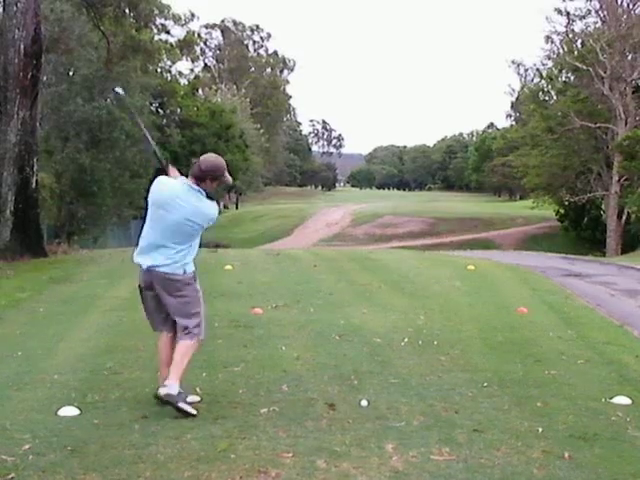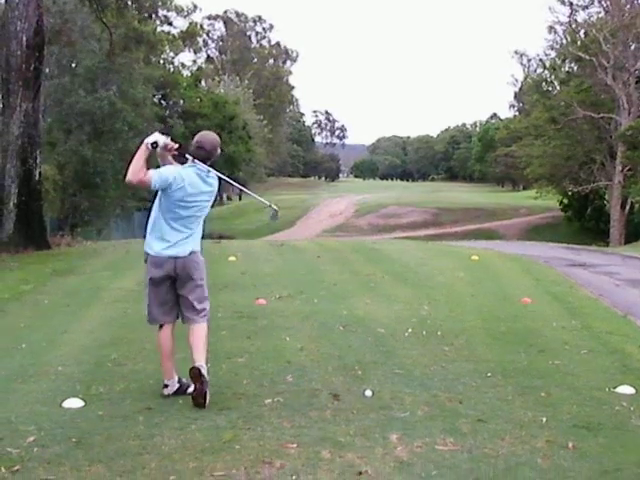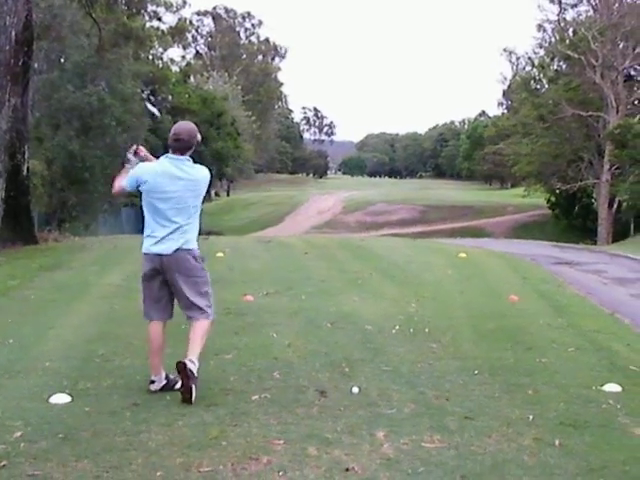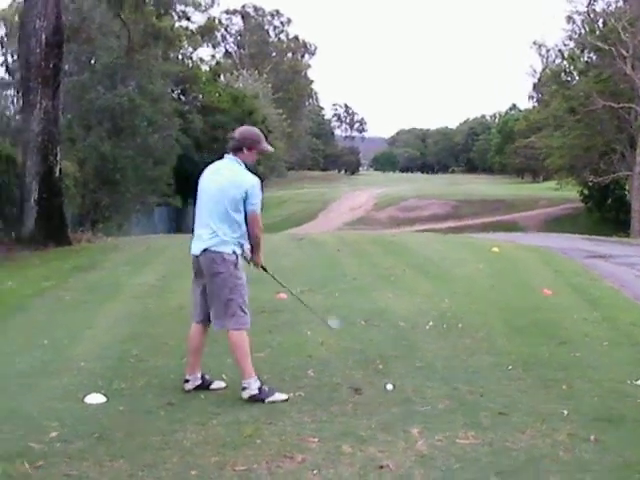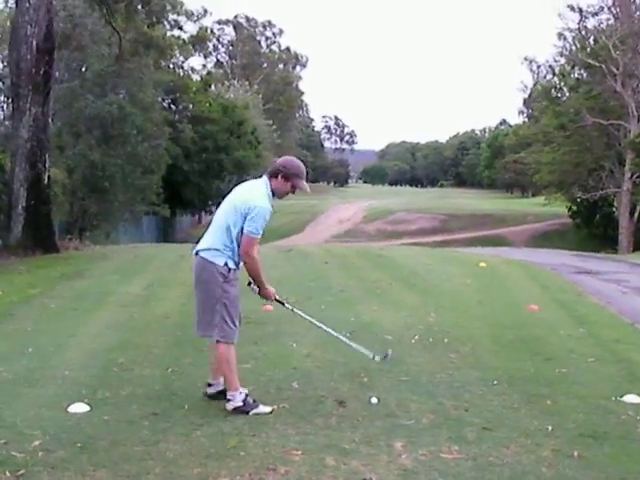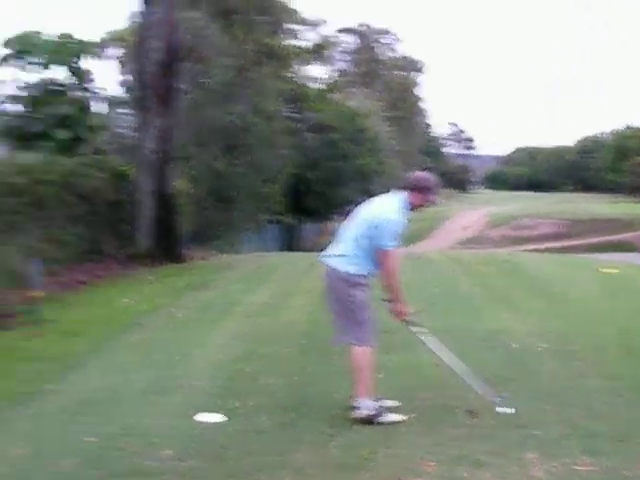
dt=0.5s
person 1, frame 1
left shoulder: (160, 184)
right shoulder: (208, 210)
left wrist: (176, 177)
left hip: (147, 269)
right hip: (176, 275)
left knee: (168, 328)
right knee: (191, 331)
left ankle: (169, 385)
right ankle: (171, 387)
person 1, frame 2
left shoulder: (175, 176)
right shoulder: (212, 181)
left elbow: (133, 178)
left wrist: (147, 145)
right wrist: (165, 156)
left hip: (159, 257)
right hip: (189, 258)
left knee: (165, 321)
right knee: (198, 317)
left ankle: (171, 382)
right ankle: (200, 367)
person 1, frame 3
left shoulder: (147, 172)
right shoulder: (202, 174)
left elbow: (117, 189)
left wrist: (132, 164)
right wrist: (150, 159)
left hip: (153, 253)
right hip: (184, 253)
left knee: (157, 317)
right knee: (201, 313)
left ankle: (157, 377)
right ankle: (190, 363)
person 1, frame 4
left shoulder: (209, 172)
right shoulder: (249, 181)
right elbow: (254, 229)
right wrist: (257, 253)
left hip: (201, 250)
right hip: (224, 255)
left knee: (201, 318)
right knee: (235, 321)
left ankle: (193, 377)
right ankle: (251, 385)
person 1, frame 5
left shoulder: (251, 186)
right shoulder: (260, 204)
right elbow: (247, 254)
left wrist: (258, 281)
right wrist: (263, 286)
left hip: (212, 259)
right hip: (217, 265)
left knee: (224, 328)
right knee: (225, 332)
left ankle: (216, 383)
right ankle: (235, 397)
person 1, frame 6
left shoulder: (388, 201)
right shoulder: (393, 216)
right elbow: (387, 266)
right wrist: (398, 302)
left hip: (344, 268)
right hip: (348, 273)
left knee: (361, 335)
right knee: (361, 338)
left ankle: (364, 396)
right ankle: (364, 404)
